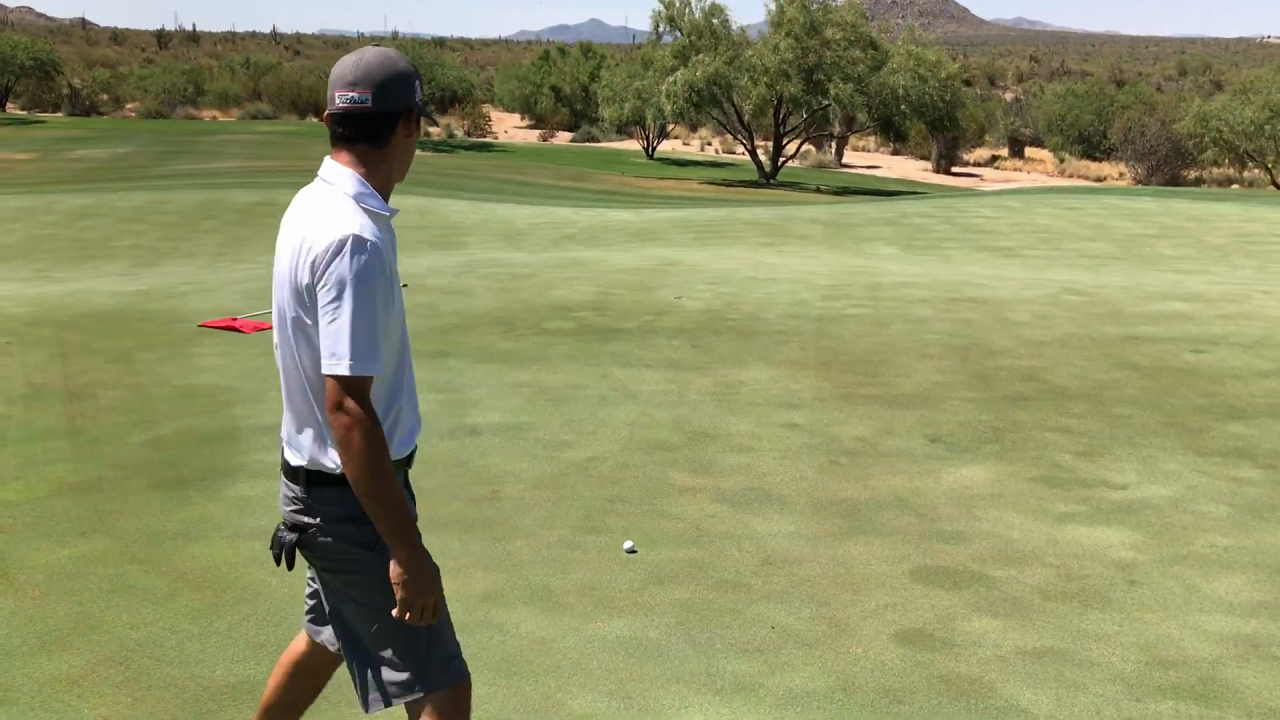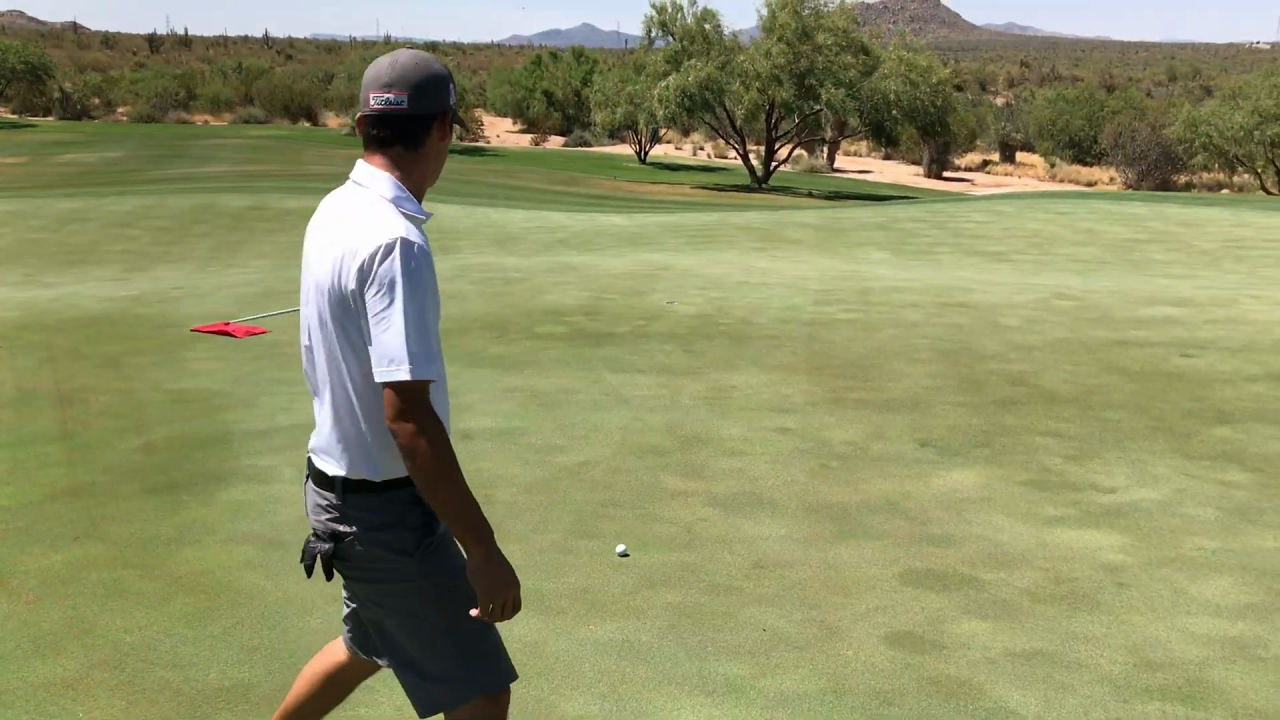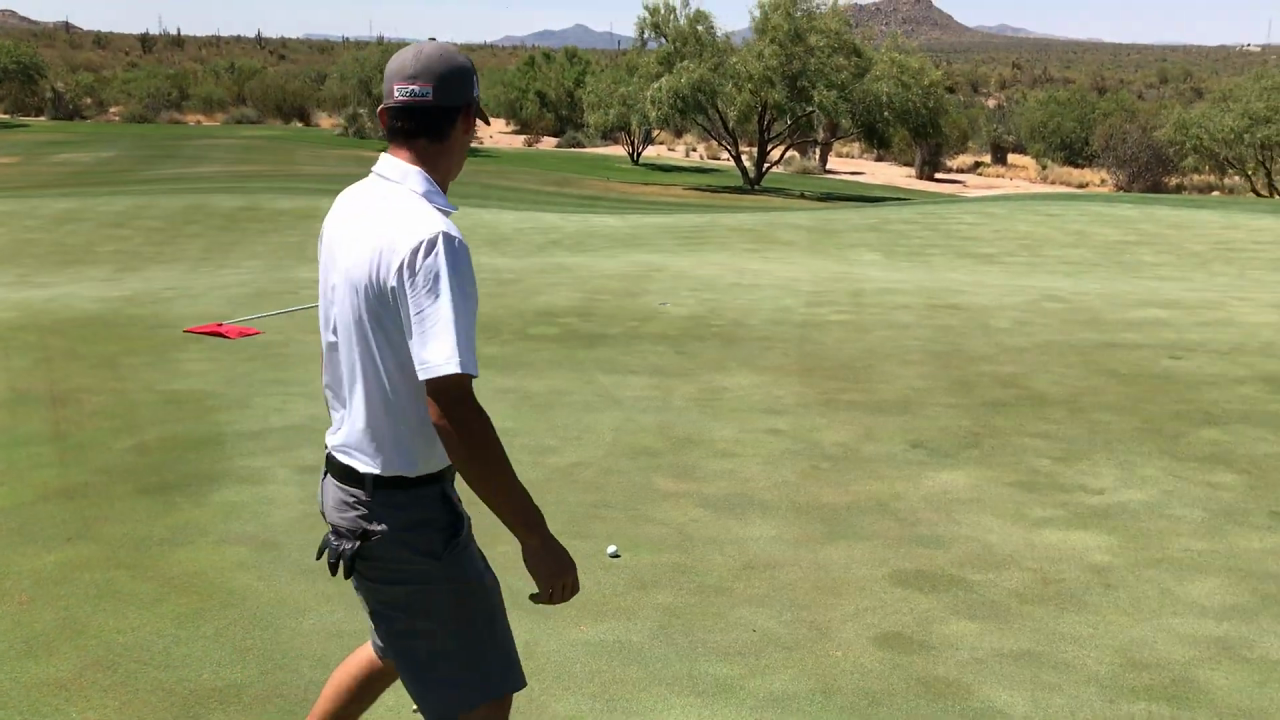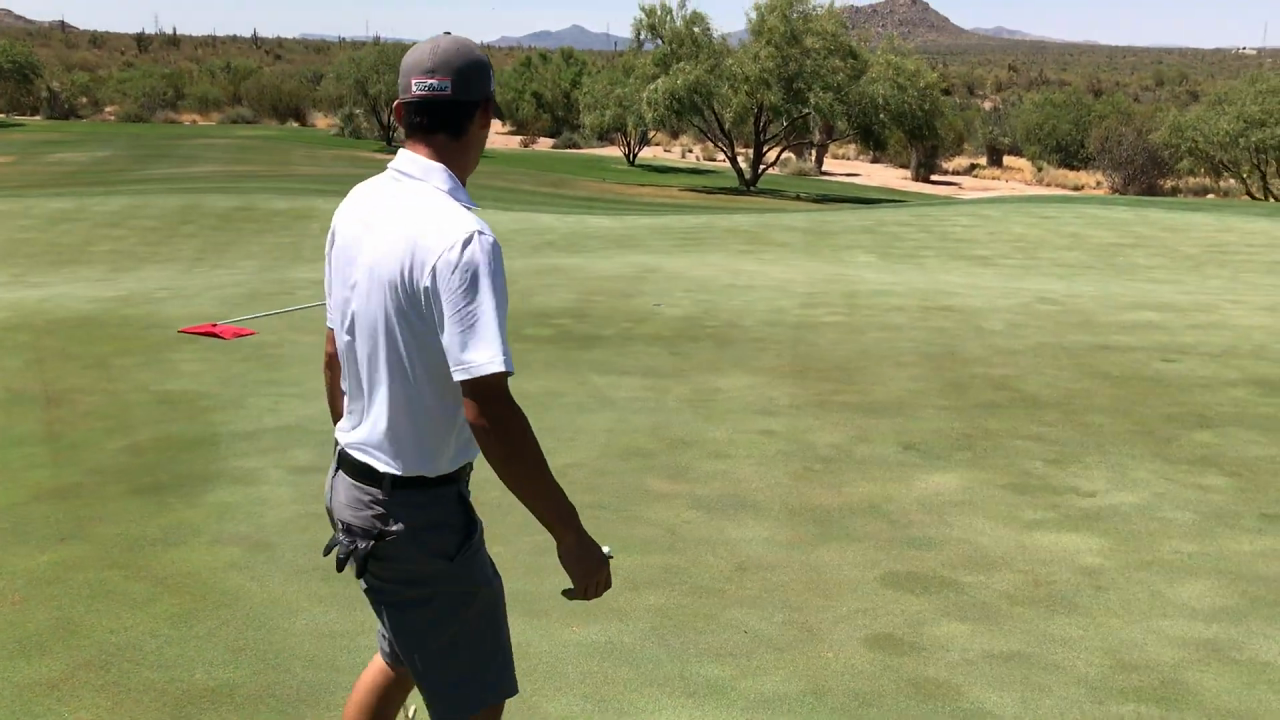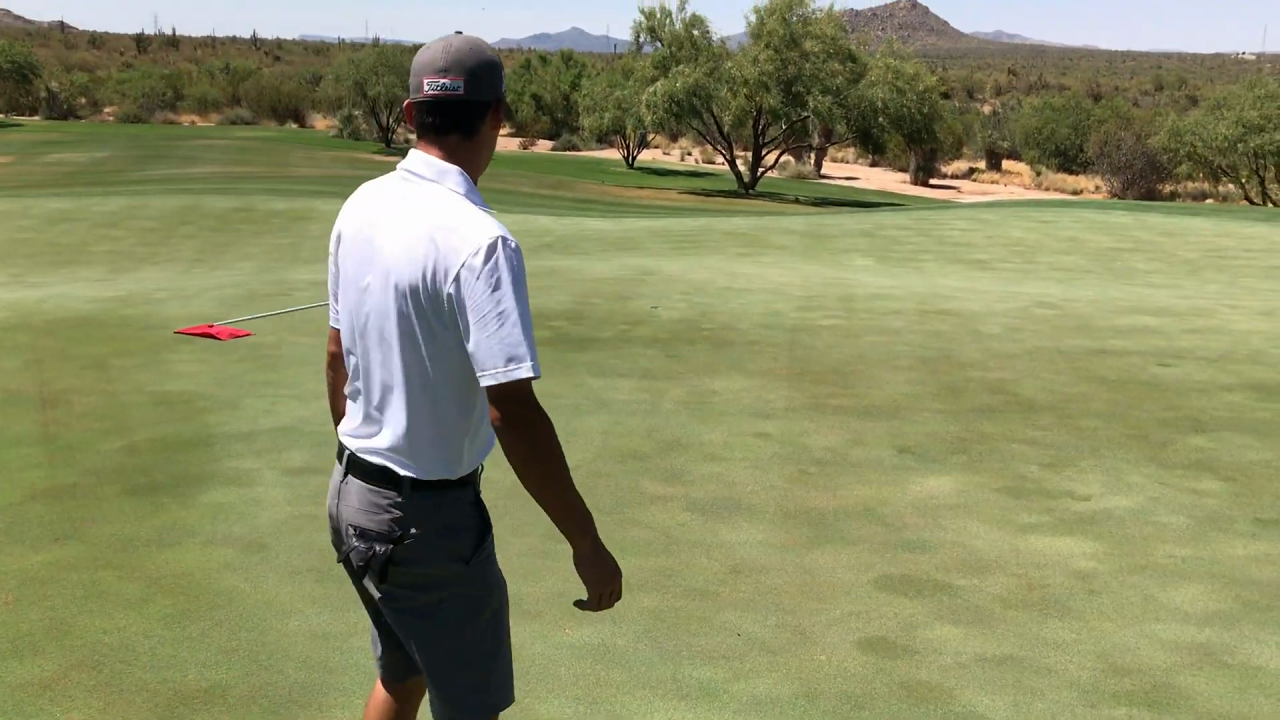
dt=0.1s
person 1, frame 1
left shoulder: (322, 206)
right shoulder: (351, 236)
right elbow: (348, 408)
right wrist: (407, 549)
left hip: (337, 482)
right hip: (349, 496)
left knee: (332, 636)
person 1, frame 2
left shoulder: (338, 211)
right shoulder: (393, 242)
right elbow: (409, 416)
right wrist: (483, 551)
left hip: (342, 486)
right hip: (385, 507)
left knee: (369, 644)
person 1, frame 3
left shoulder: (351, 206)
right shoulder: (429, 236)
right elbow: (450, 409)
right wrist: (537, 540)
left hip: (350, 481)
right hip: (408, 507)
left knee: (401, 645)
person 1, frame 4
left shoulder: (357, 206)
right shoulder: (459, 238)
right elbow: (488, 410)
right wrist: (570, 535)
left hip: (350, 485)
right hip: (417, 510)
left knee: (407, 655)
person 1, frame 5
left shoulder: (360, 206)
right shoulder: (479, 240)
right elbow: (514, 413)
right wrist: (586, 544)
left hip: (355, 491)
right hip: (431, 513)
